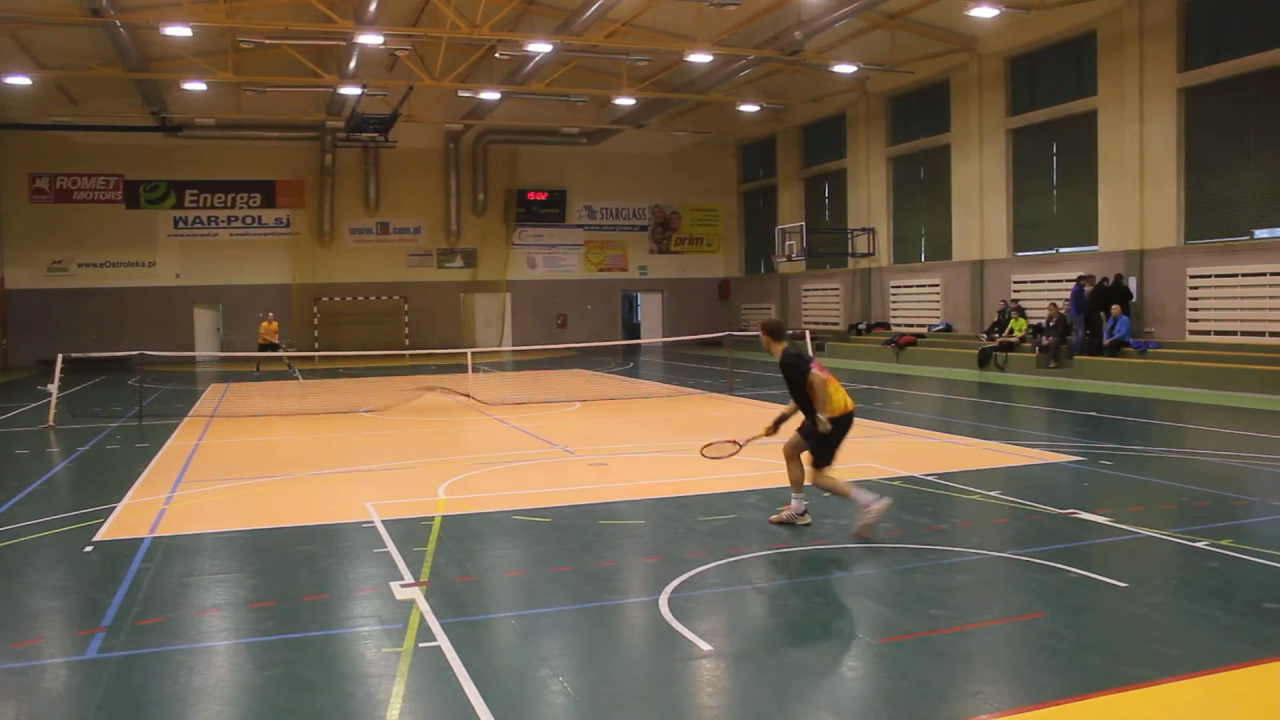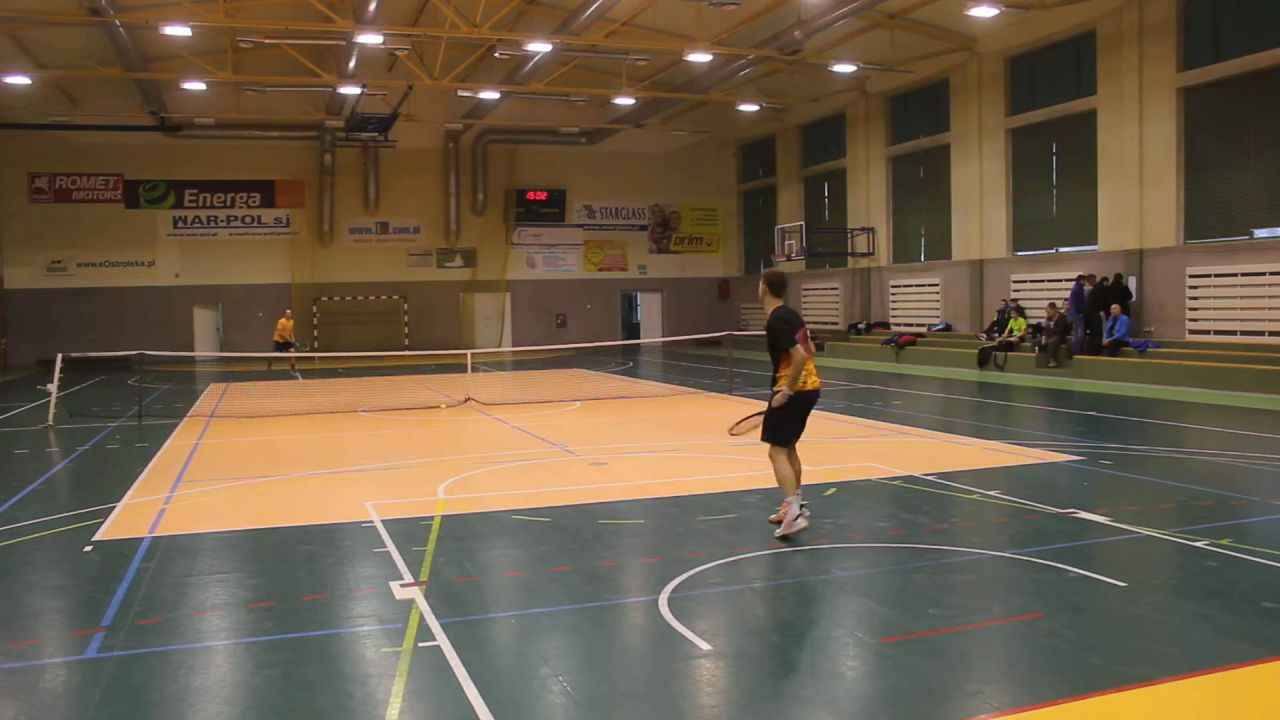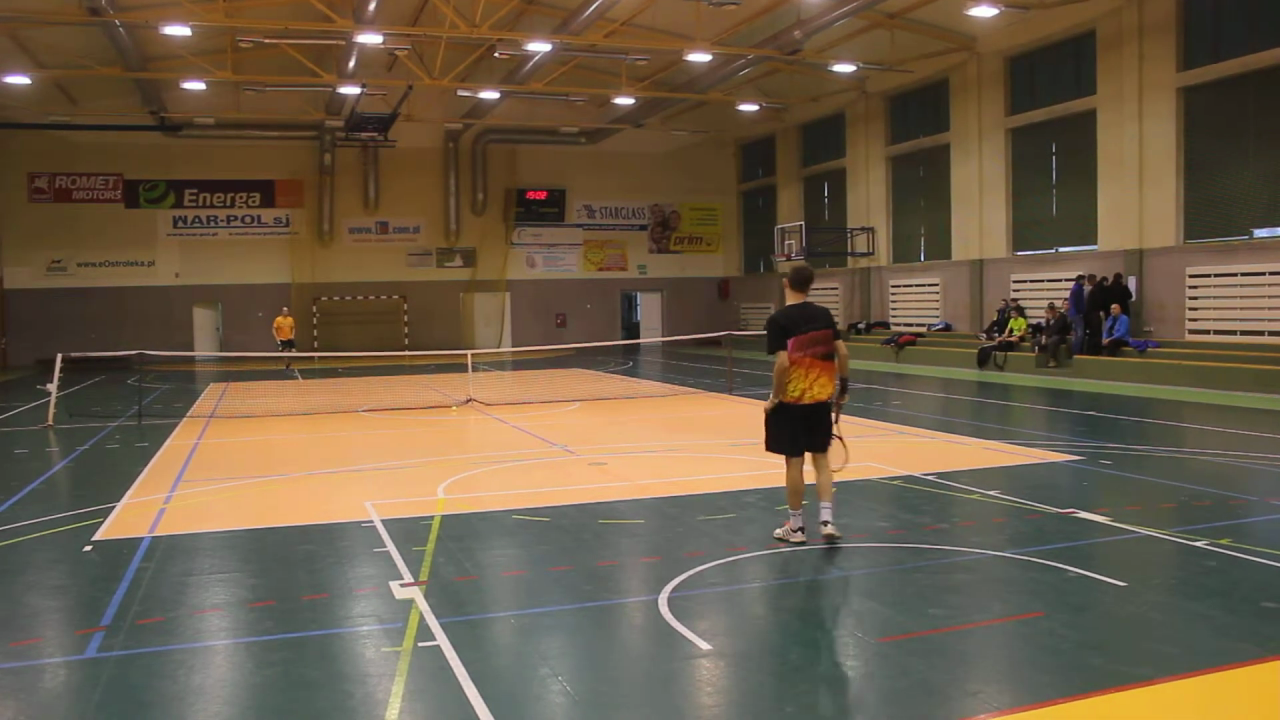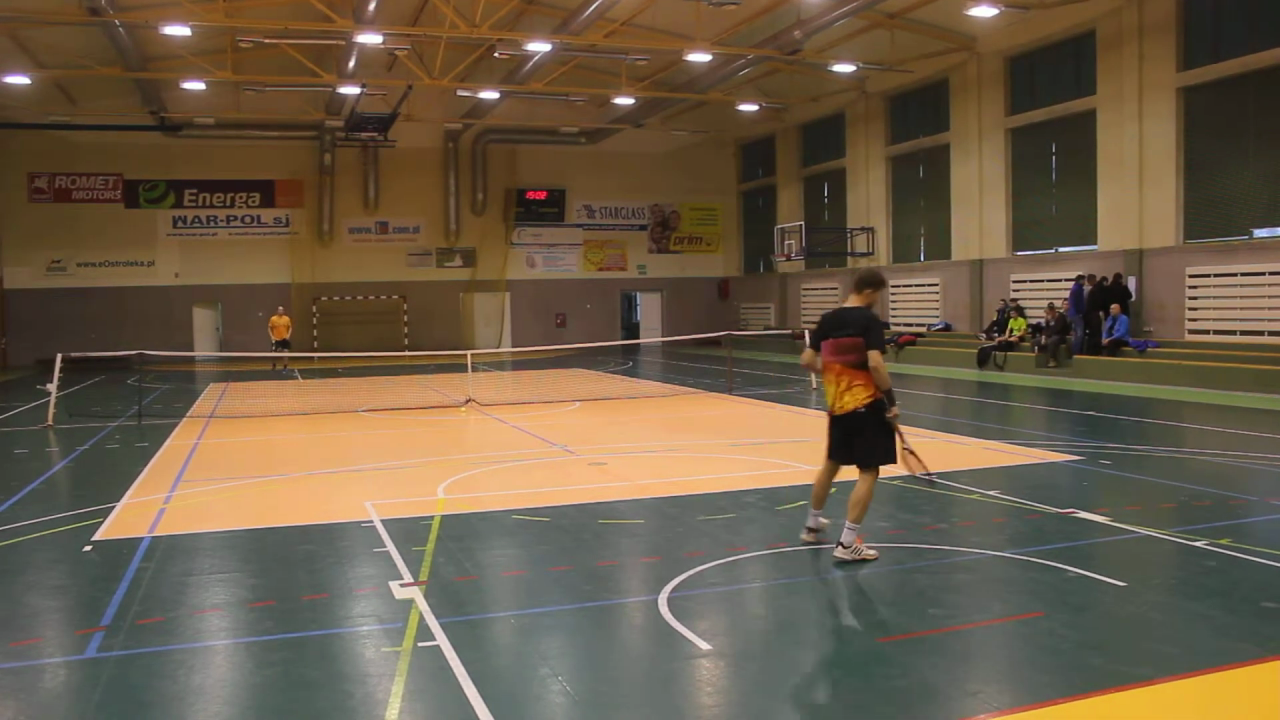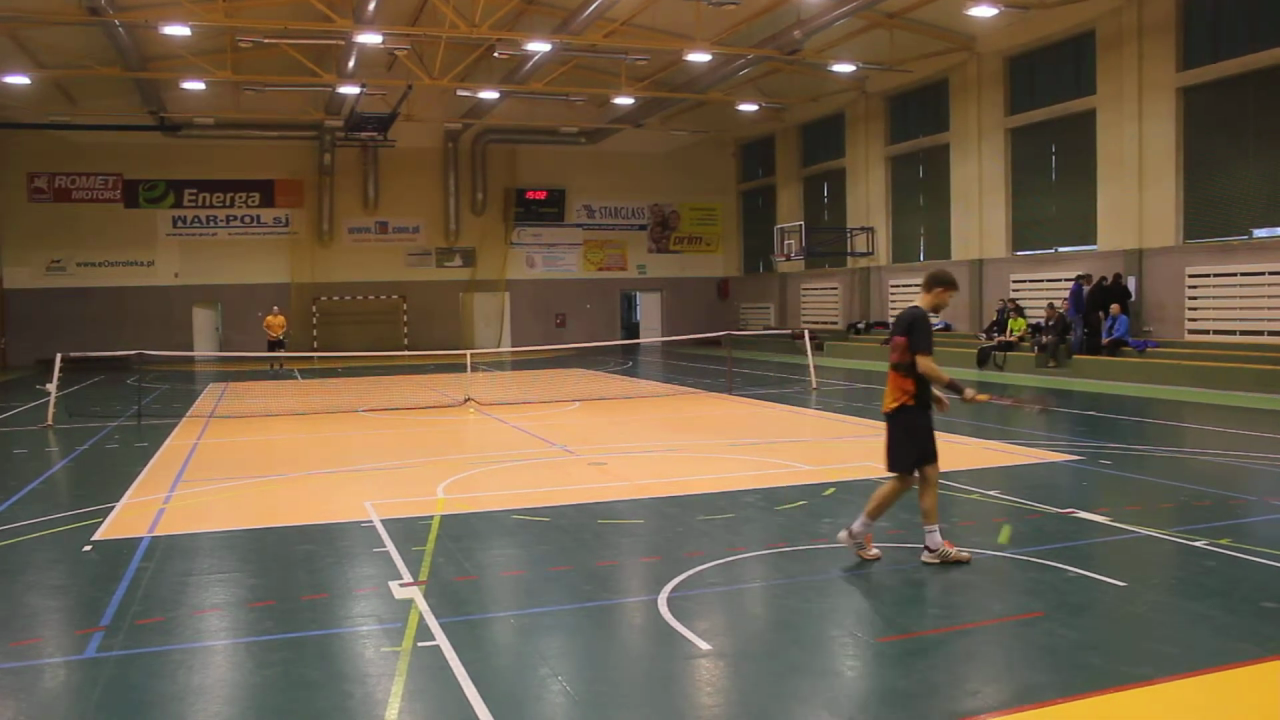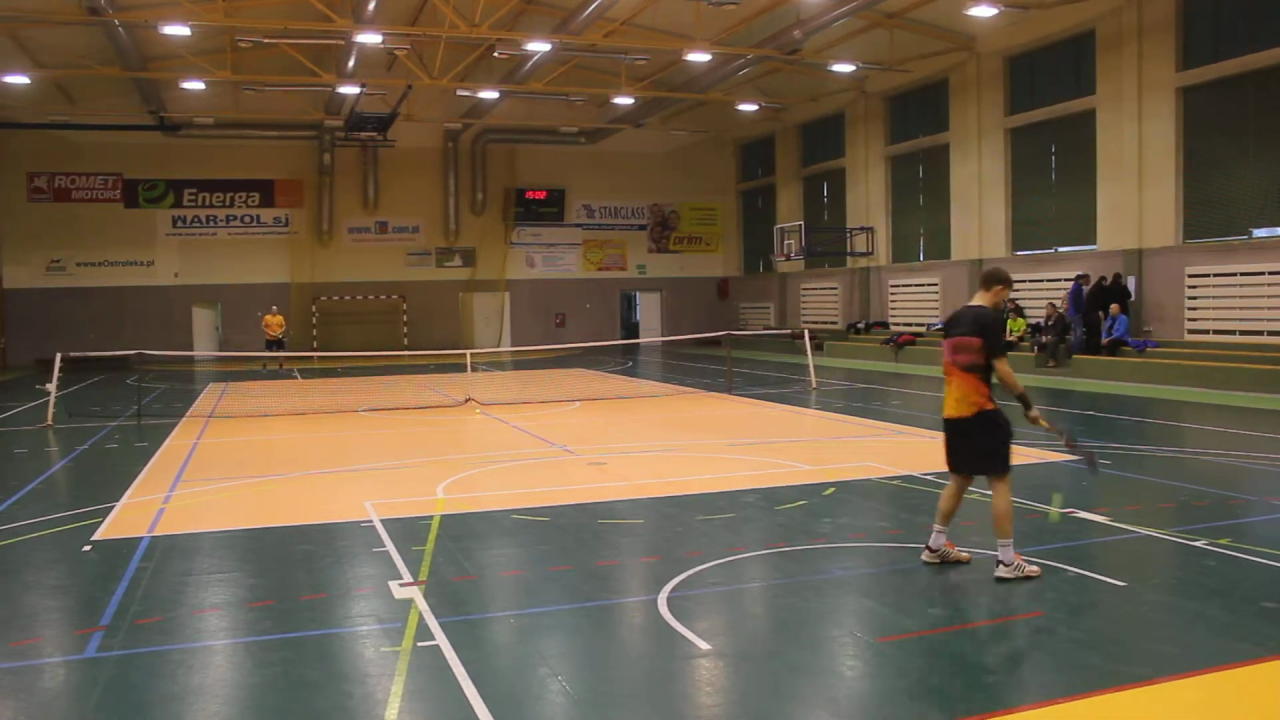
dt=0.5s
person 1, frame 1
left shoulder: (790, 360)
right shoulder: (793, 357)
left elbow: (820, 380)
left wrist: (822, 417)
right wrist: (780, 419)
left hip: (835, 415)
right hip: (830, 414)
left knee: (820, 478)
right knee: (790, 450)
left ankle: (870, 503)
right ankle: (798, 509)
person 1, frame 2
left shoulder: (776, 321)
right shoulder: (792, 315)
left elbow: (799, 357)
right elbow: (810, 351)
left wrist: (784, 392)
left hip: (793, 392)
right hip: (809, 389)
left knee: (777, 452)
right knee: (788, 448)
left ankle: (795, 515)
right ankle: (793, 506)
person 1, frame 3
left shoulder: (778, 320)
right shoulder: (824, 315)
left elbow: (782, 364)
right elbow: (842, 354)
left wrist: (774, 397)
right wrist: (843, 387)
left hip: (793, 400)
right hip: (822, 397)
left knee: (794, 461)
right knee: (821, 458)
left ankle: (795, 527)
right ankle: (827, 521)
person 1, frame 4
left shoulder: (827, 320)
right shoulder: (869, 320)
left elbow: (807, 361)
right elbow: (875, 364)
right wrist: (891, 400)
left hip: (838, 405)
right hip: (866, 406)
left knee: (831, 465)
right knee: (869, 472)
left ankle: (812, 524)
right ankle: (848, 541)
person 1, frame 5
left shoulder: (904, 317)
right shoulder: (919, 320)
right elbow: (924, 366)
left wrist: (932, 393)
right wrist: (959, 389)
left hip: (912, 407)
right hip: (907, 408)
left knee: (929, 474)
right knee: (902, 479)
left ankle: (934, 545)
right ankle: (857, 531)
person 1, frame 6
left shoulder: (953, 319)
right shoulder: (990, 319)
right elbow: (1002, 369)
right wrist: (1028, 404)
left hip: (952, 410)
right hip: (978, 411)
left knee: (961, 477)
right knee: (1000, 479)
left ankle: (936, 545)
right ankle: (1006, 558)
